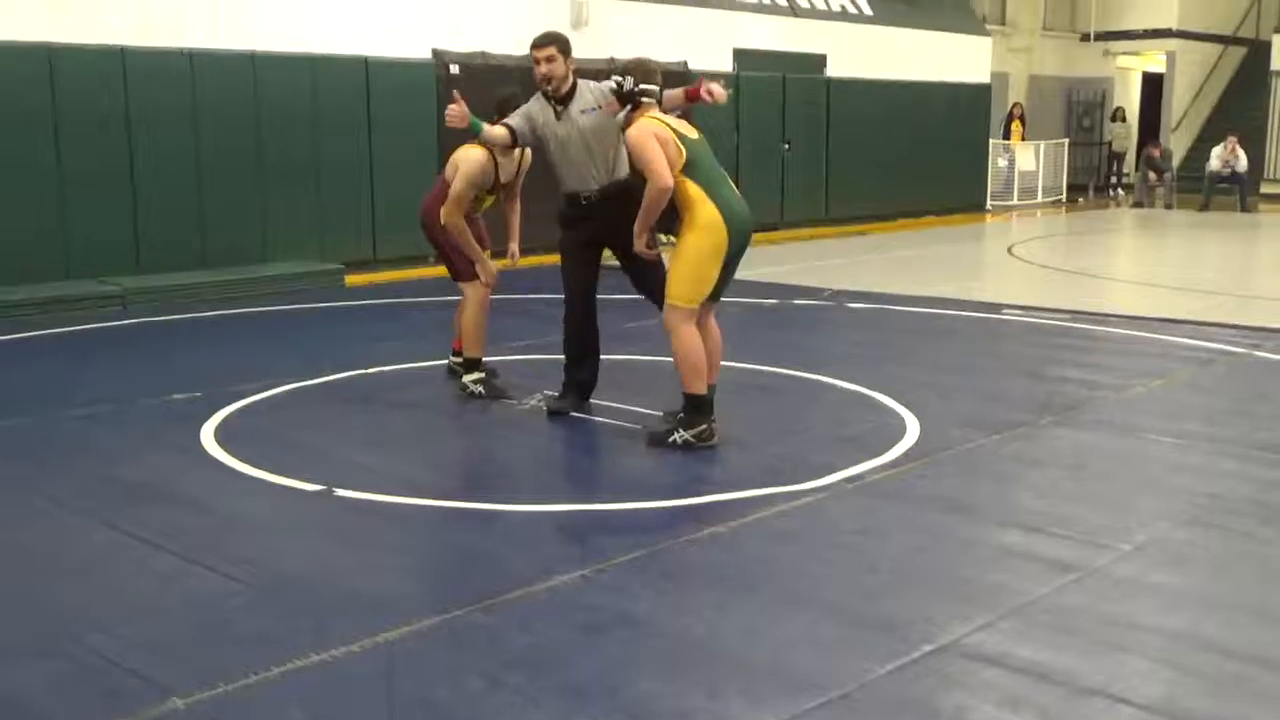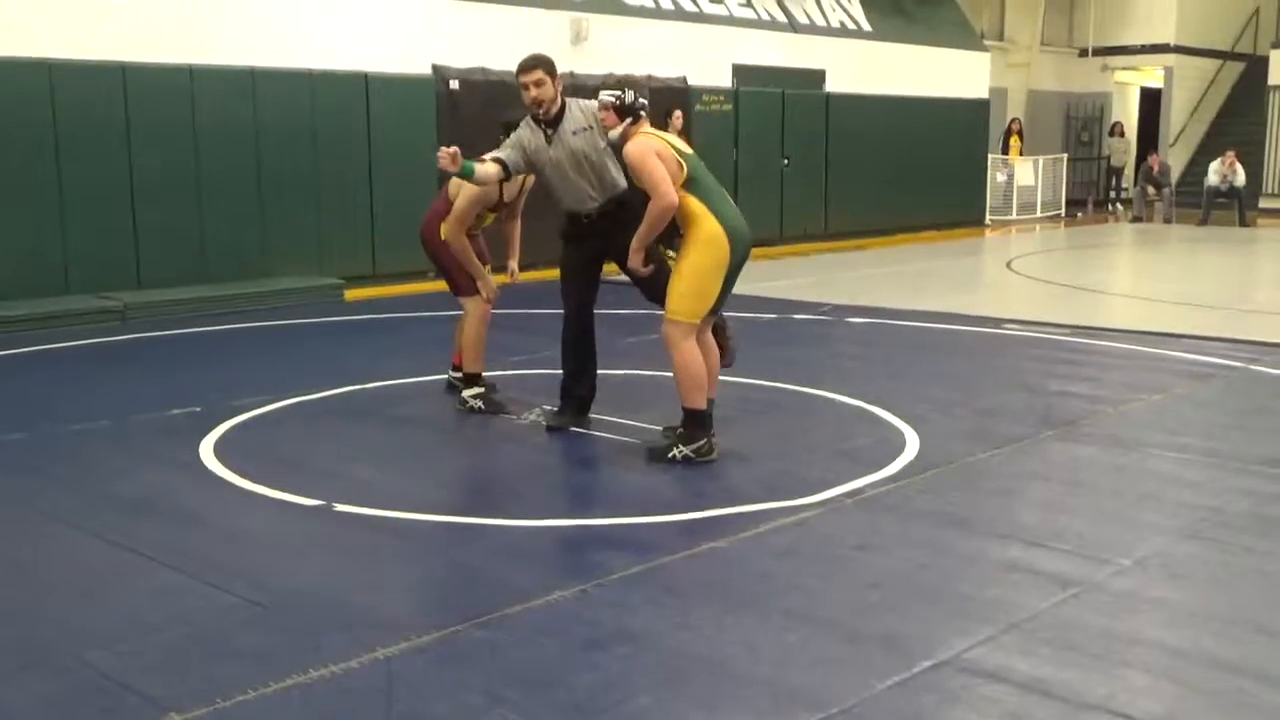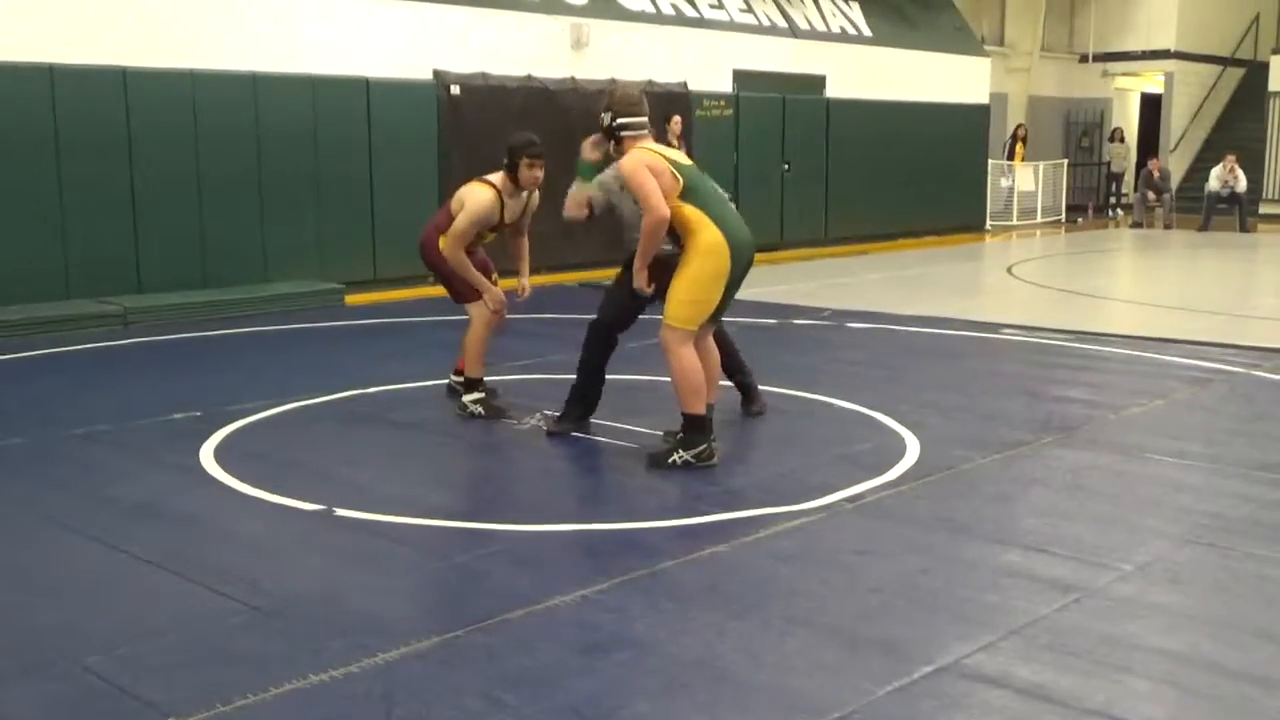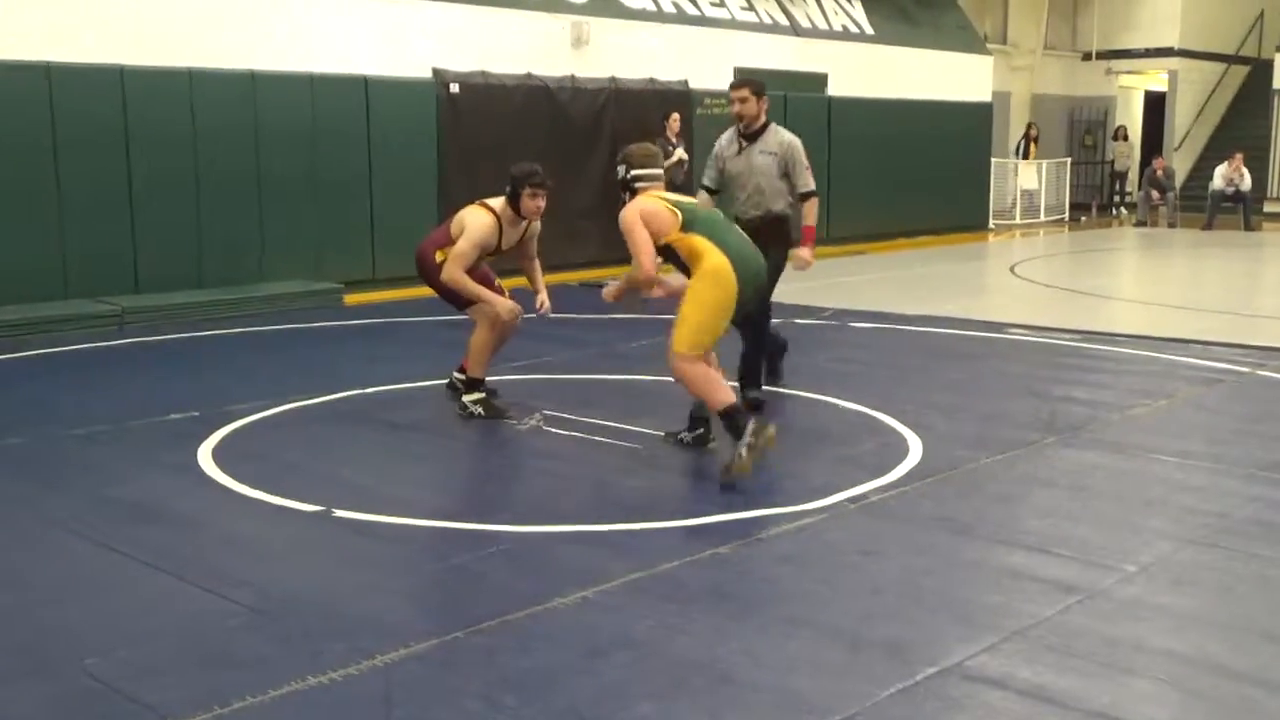
dt=0.5s
person 1, frame 1
left shoulder: (638, 131)
right shoulder: (676, 123)
left elbow: (662, 183)
left wrist: (640, 230)
left hip: (709, 222)
right hip: (736, 217)
left knee: (678, 317)
right knee: (700, 314)
left ankle: (697, 423)
right ankle: (702, 410)
person 1, frame 2
left shoulder: (637, 147)
right shoulder: (664, 139)
left elbow: (667, 200)
left wrist: (638, 246)
left hip: (710, 237)
right hip: (733, 231)
left knee: (678, 332)
right knee: (698, 328)
left ankle: (697, 438)
right ankle: (700, 426)
person 1, frame 3
left shoulder: (631, 162)
right shoulder: (667, 152)
left elbow: (659, 214)
left wrist: (640, 266)
left hip: (712, 245)
right hip: (737, 240)
left knee: (675, 338)
right knee: (698, 334)
left ankle: (697, 443)
right ankle: (699, 430)
person 1, frame 4
left shoulder: (631, 212)
right shoulder: (682, 200)
left elbow: (645, 269)
left wrist: (618, 289)
right wrist: (677, 288)
left hip: (722, 272)
right hip: (753, 267)
left knee: (687, 363)
right knee: (695, 347)
left ankle: (748, 429)
person 2, frame 1
left shoulder: (604, 95)
right shoulder: (534, 112)
left elbow: (657, 101)
right elbow: (501, 135)
left wrist: (698, 91)
right wrist: (471, 125)
left hip: (620, 203)
right hip: (577, 213)
left knee: (652, 283)
right knee: (577, 302)
right ankle: (577, 388)
person 2, frame 2
left shoulder: (593, 113)
right shoulder: (524, 138)
right elbow: (493, 170)
right wrist: (462, 168)
left hip: (621, 216)
right hip: (579, 229)
left knee: (661, 289)
right knee: (576, 316)
left ankle: (713, 330)
right ankle: (574, 405)
person 2, frame 3
right shoulder: (610, 180)
right elbow: (573, 213)
right wrist: (584, 170)
left hip: (681, 266)
left knee: (708, 333)
right knee: (601, 333)
left ankle: (748, 390)
right ankle: (577, 414)
person 2, frame 4
left shoulder: (786, 143)
right shoulder: (724, 144)
left elbow: (808, 196)
right elbow: (708, 190)
left wrist: (806, 244)
left hip: (774, 233)
right hip: (739, 233)
left knee: (754, 306)
left ankle: (751, 383)
right ankle: (773, 347)
person 3, frame 1
left shoulder: (523, 155)
right shoulder: (477, 159)
left elbow: (511, 198)
right elbow: (451, 216)
left wrist: (513, 240)
right wrist: (480, 260)
left hip: (468, 214)
right hip: (442, 216)
left knee: (476, 289)
right knee: (479, 290)
left ankle: (458, 359)
right ankle: (472, 376)
person 3, frame 2
left shoulder: (526, 176)
left elbow: (512, 217)
right elbow: (454, 232)
left wrist: (513, 258)
right wrist: (482, 276)
left hip: (468, 231)
right hip: (441, 232)
left knee: (480, 305)
right knee: (479, 306)
left ankle: (458, 374)
right ankle: (471, 391)
person 3, frame 3
left shoulder: (530, 196)
right shoulder: (485, 199)
left elbow: (519, 235)
right elbow: (451, 250)
left wrist: (524, 274)
right wrist: (486, 288)
left hip: (467, 244)
right hip: (441, 245)
left knee: (495, 311)
right knee: (483, 311)
left ankle: (460, 379)
right ankle: (471, 396)
person 3, frame 4
left shoulder: (531, 223)
right shoulder: (484, 223)
left elbow: (530, 259)
right elbow: (450, 274)
left wrist: (541, 291)
right wrist: (494, 299)
left hip: (466, 260)
right hip: (437, 259)
left knee: (508, 318)
right knee: (490, 316)
left ankle: (462, 378)
right ankle: (471, 397)
